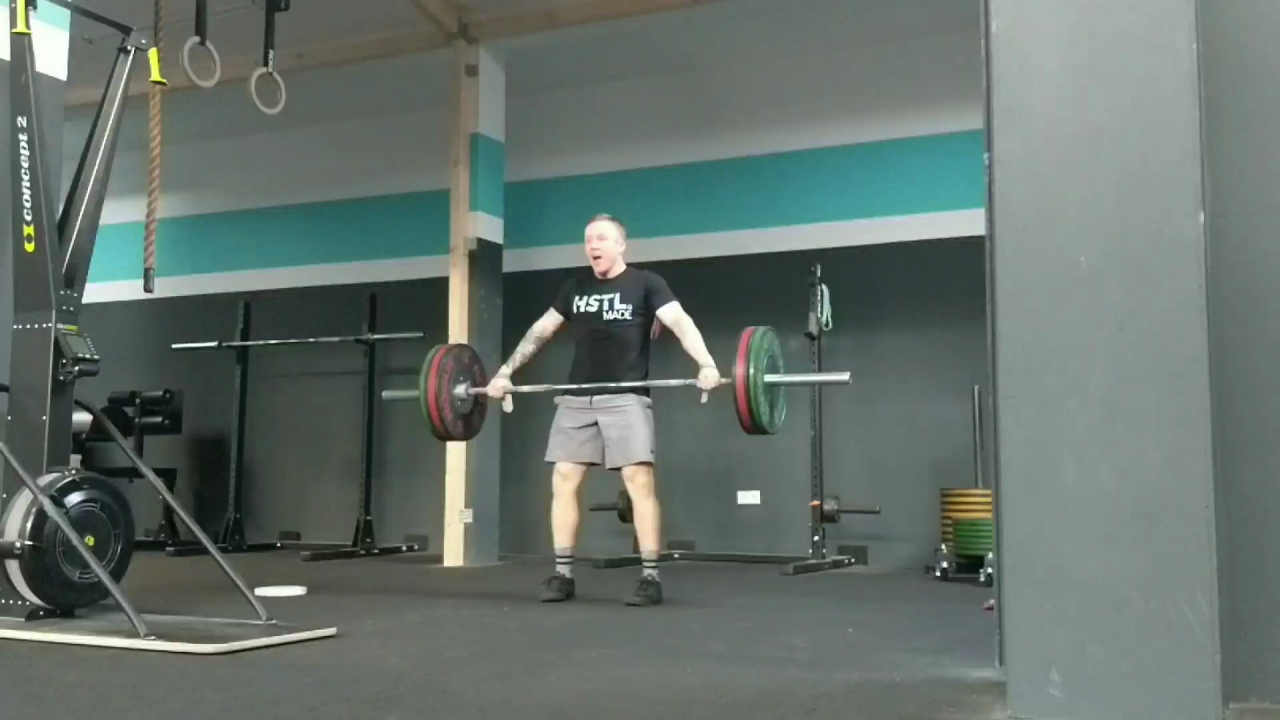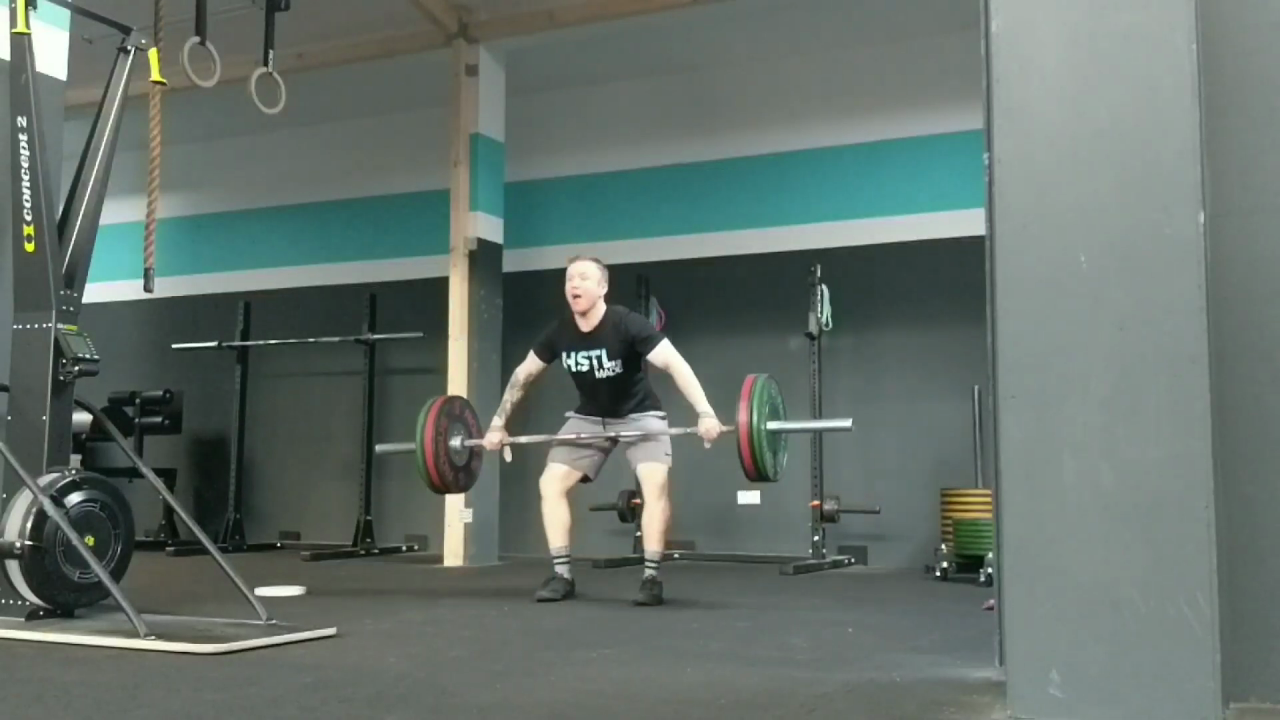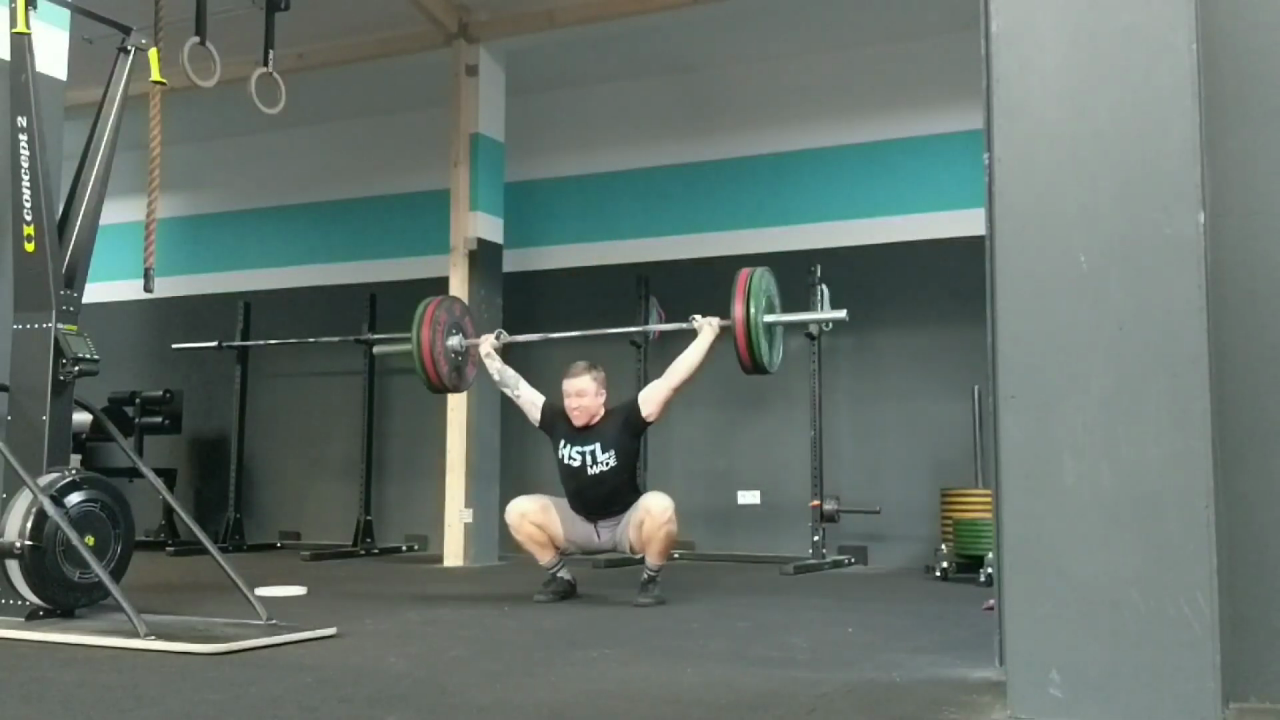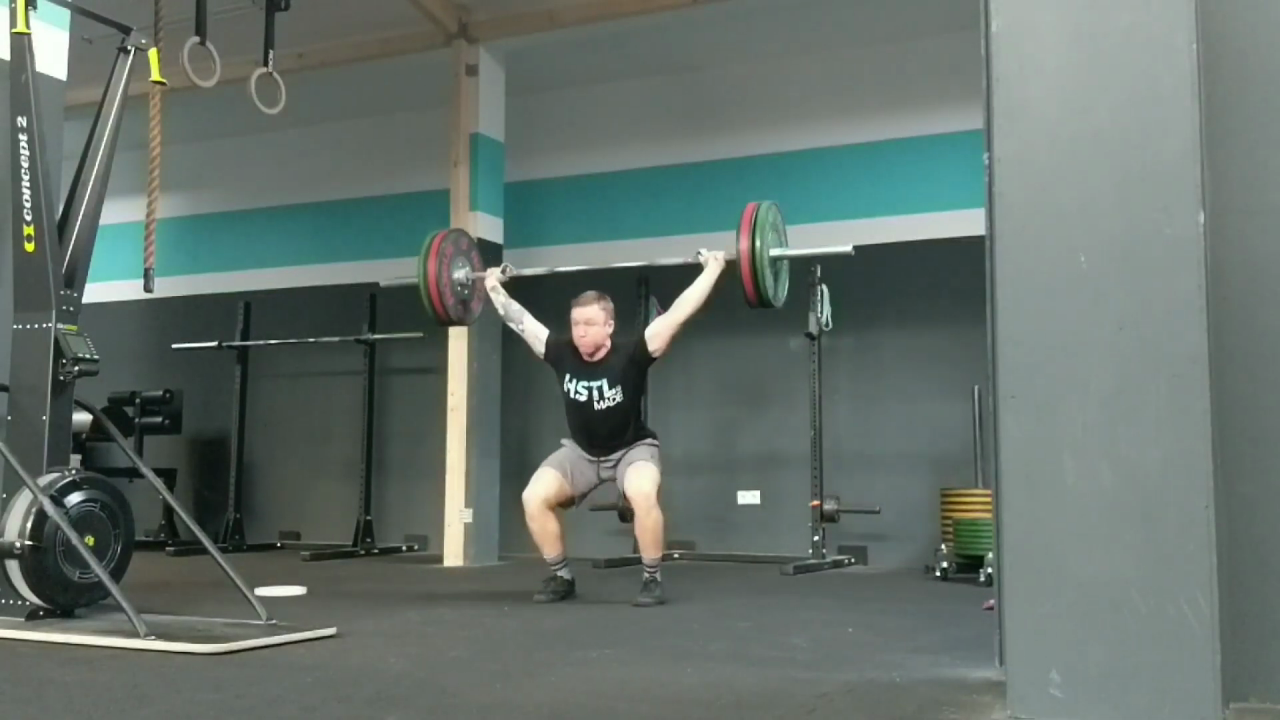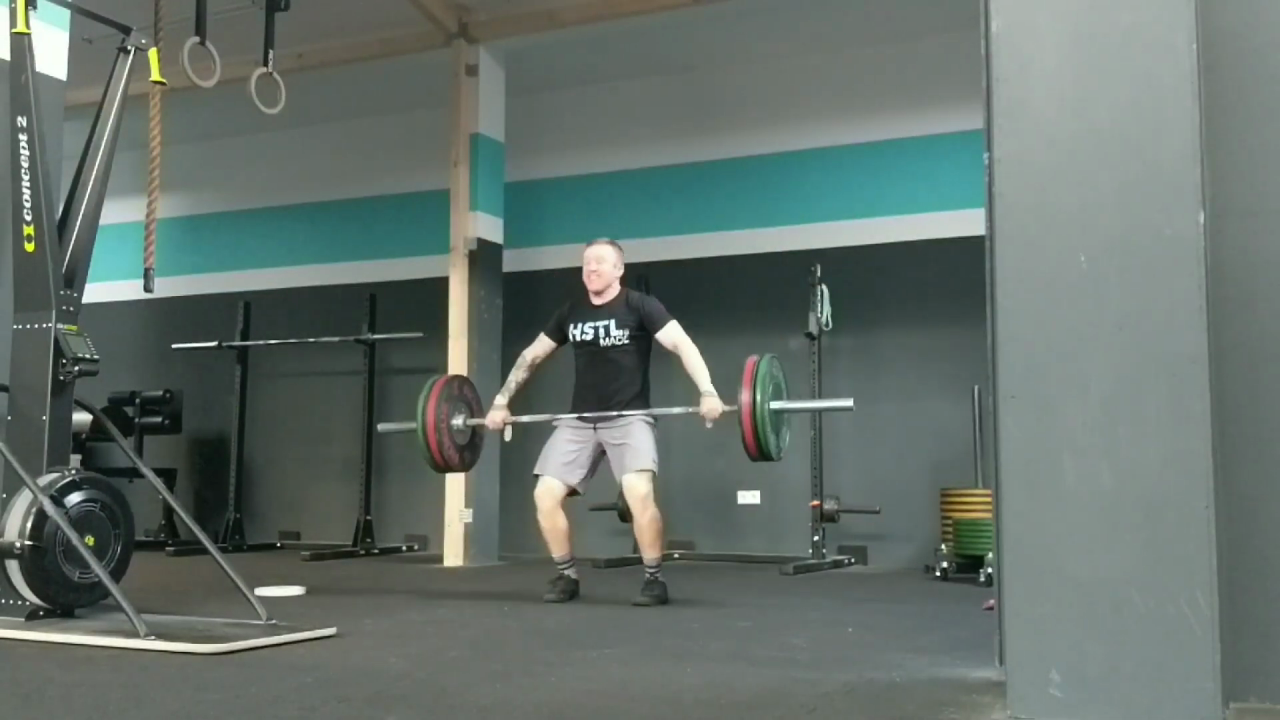
dt=1s
person 1, frame 1
left shoulder: (645, 283)
right shoulder: (576, 286)
left elbow: (680, 322)
right elbow: (541, 330)
left wrist: (706, 364)
right wrist: (505, 372)
left hip: (626, 397)
right hip: (576, 398)
left knee: (639, 482)
right knee: (563, 481)
left ankle: (650, 578)
right ankle: (563, 575)
person 1, frame 2
left shoulder: (628, 325)
right shoulder: (559, 331)
left elbow: (675, 365)
right elbow: (523, 375)
left wrist: (704, 413)
right wrist: (500, 421)
left hip: (639, 416)
right hip: (589, 417)
left knee: (656, 484)
right knee: (552, 484)
left ankle: (651, 578)
right ankle: (561, 576)
person 1, frame 3
left shoulder: (625, 421)
right shoulder: (556, 420)
left elbow: (671, 380)
right elbow: (515, 387)
left wrist: (706, 334)
right wrist: (488, 352)
left hip: (626, 523)
right hip: (579, 523)
left knee: (660, 507)
right knee: (518, 511)
left ankle: (650, 581)
right ankle: (560, 577)
person 1, frame 4
left shoulder: (631, 354)
right shoulder: (561, 353)
left elbow: (678, 314)
right elbow: (521, 321)
left wrist: (712, 269)
right wrist: (494, 287)
left hip: (631, 447)
right hip: (581, 450)
left knee: (642, 495)
right knee: (534, 497)
left ankle: (652, 580)
right ankle: (561, 577)
person 1, frame 5
left shoulder: (640, 306)
right shoulder: (570, 311)
left elbow: (683, 345)
right elbow: (531, 355)
left wrist: (708, 393)
right wrist: (502, 400)
left hip: (628, 419)
right hip: (578, 421)
left knee: (639, 493)
right knee: (546, 496)
left ankle: (654, 579)
right ankle: (567, 575)
